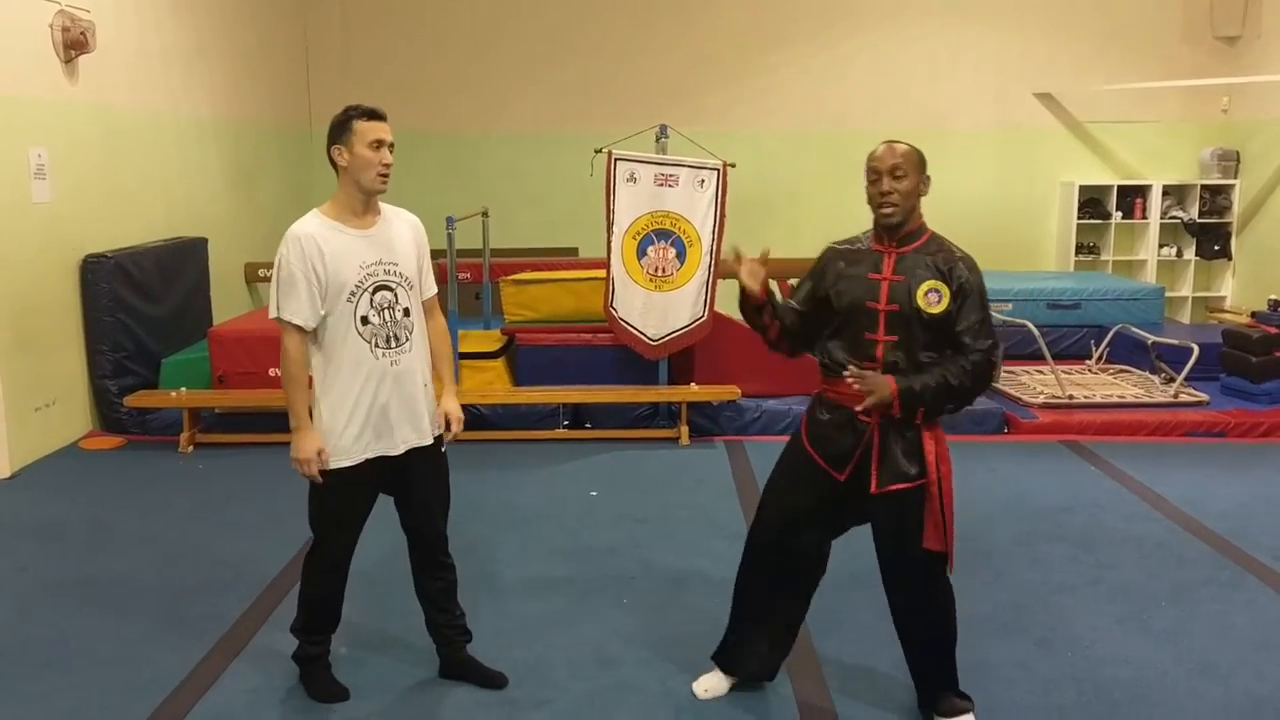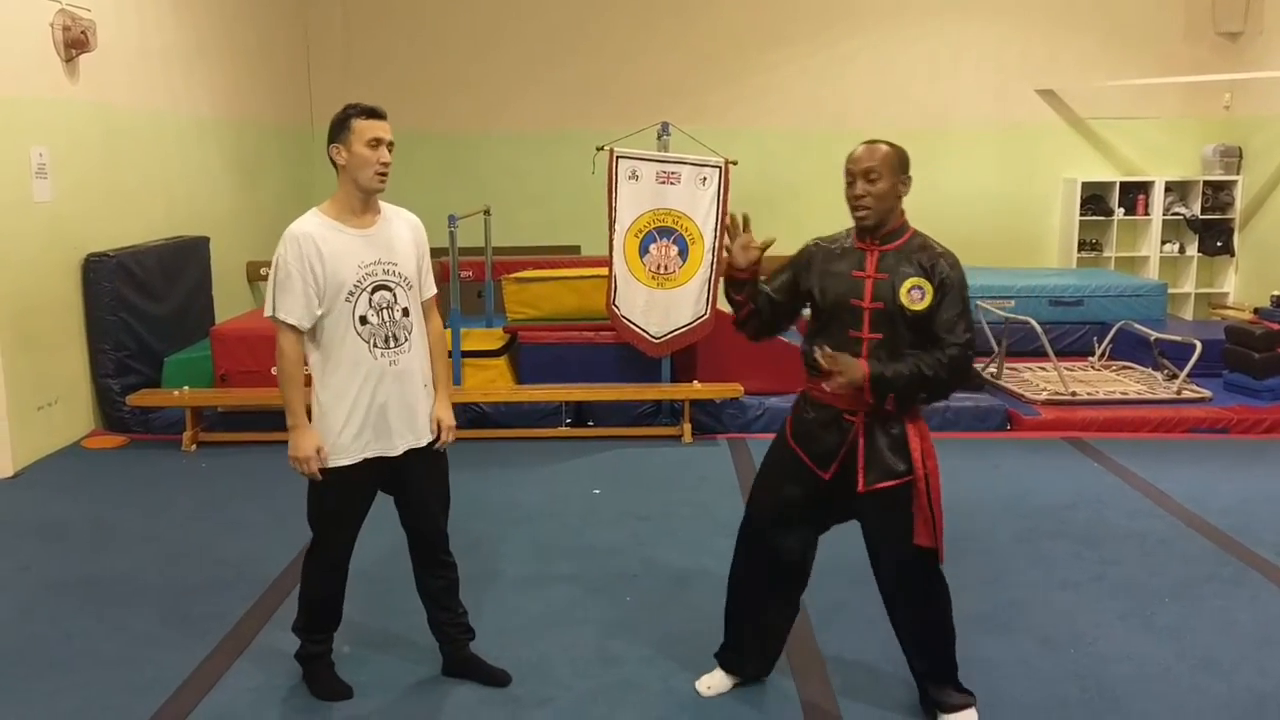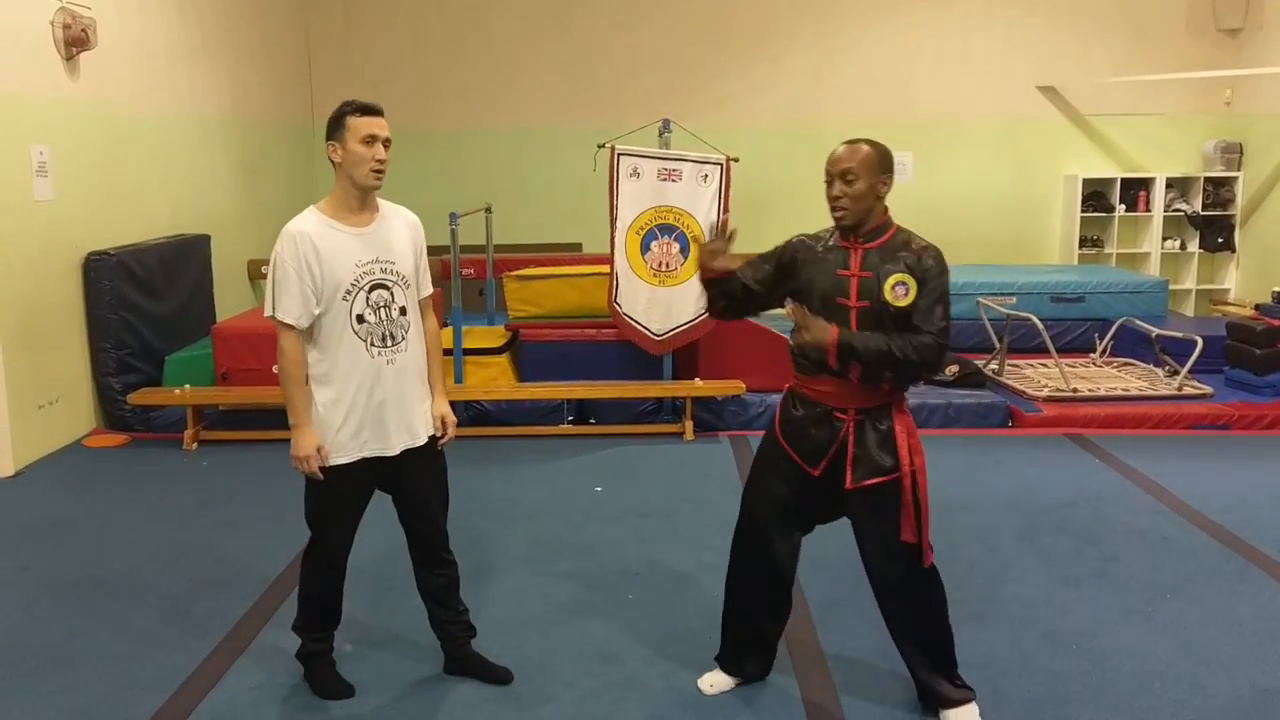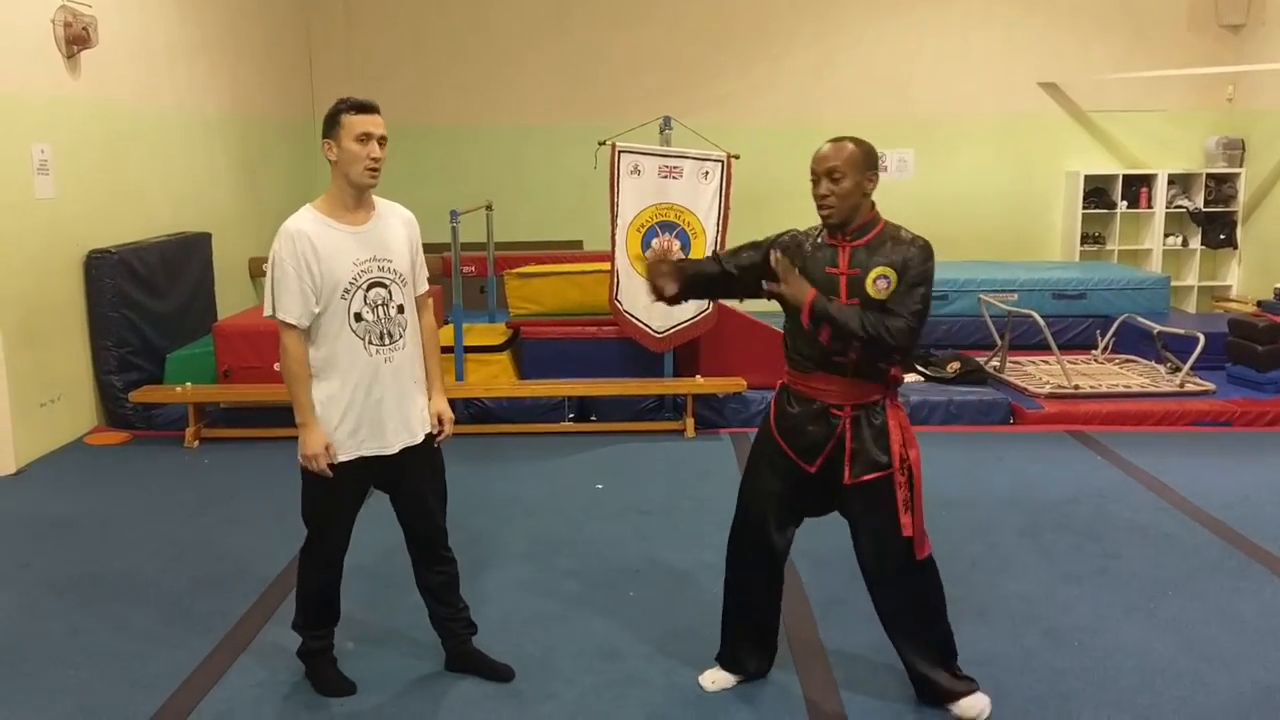
dt=0.1s
person 1, frame 1
left shoulder: (409, 227)
right shoulder: (308, 238)
right elbow: (294, 340)
left wrist: (447, 390)
right wrist: (302, 429)
left hip: (416, 427)
right hip: (345, 436)
left knee: (431, 544)
right knee: (331, 552)
left ankle: (453, 650)
right ankle: (312, 656)
person 1, frame 2
left shoulder: (409, 227)
right shoulder: (306, 238)
right elbow: (290, 339)
left wrist: (442, 396)
right wrist: (299, 426)
left hip: (414, 427)
right hip: (343, 436)
left knee: (433, 543)
right knee: (330, 552)
left ankle: (456, 648)
right ankle: (315, 655)
person 1, frame 3
left shoulder: (407, 225)
right shoulder: (303, 236)
right elbow: (289, 338)
left wrist: (440, 395)
right wrist: (301, 426)
left hip: (413, 426)
right hip: (340, 435)
left knee: (432, 541)
right knee: (328, 551)
left ankle: (458, 646)
right ankle: (316, 654)
person 1, frame 4
left shoulder: (402, 222)
right shoulder: (301, 235)
right elbow: (292, 338)
left wrist: (437, 391)
right wrist: (308, 424)
left hip: (409, 423)
right hip: (339, 432)
left knee: (431, 539)
right knee: (325, 548)
left ankle: (458, 643)
right ankle: (316, 652)
person 2, frame 1
left shoulder: (953, 269)
right shoulder: (840, 259)
left elbow: (978, 364)
right elbow: (795, 332)
left wrist: (903, 391)
right wrist: (759, 299)
left hip: (905, 440)
right hip: (830, 428)
left knee: (918, 574)
right knee: (777, 544)
right ankle: (741, 662)
person 2, frame 2
left shoulder: (935, 265)
right shoulder: (821, 255)
left elbow: (955, 360)
right elbow: (762, 323)
left wrist: (871, 375)
right wrist: (742, 276)
left hip: (888, 434)
right hip: (814, 426)
left knee: (911, 569)
right knee: (765, 544)
right ankle: (741, 661)
person 2, frame 3
left shoulder: (919, 260)
right shoulder: (806, 252)
left elbow: (928, 350)
right elbow: (740, 298)
left wrist: (838, 342)
right wrist: (720, 275)
left hip: (875, 431)
right hip: (803, 423)
left knee: (902, 565)
right knee: (759, 544)
right ankle: (741, 661)
person 2, frame 4
left shoulder: (909, 253)
right shoulder: (795, 246)
left elbow: (894, 338)
right elbow: (728, 272)
left wrist: (809, 303)
right wrist: (677, 281)
left hip: (869, 425)
right hip: (797, 417)
left knee: (898, 556)
right knee: (754, 539)
right ankle: (743, 658)
